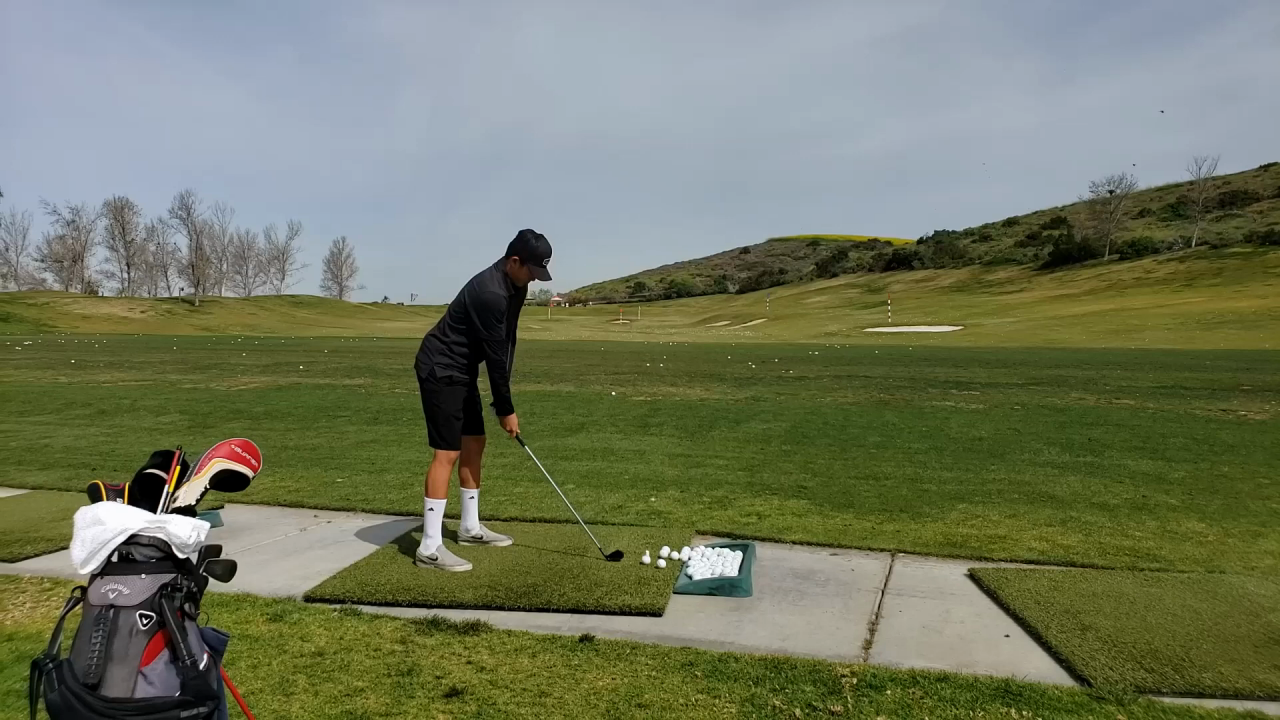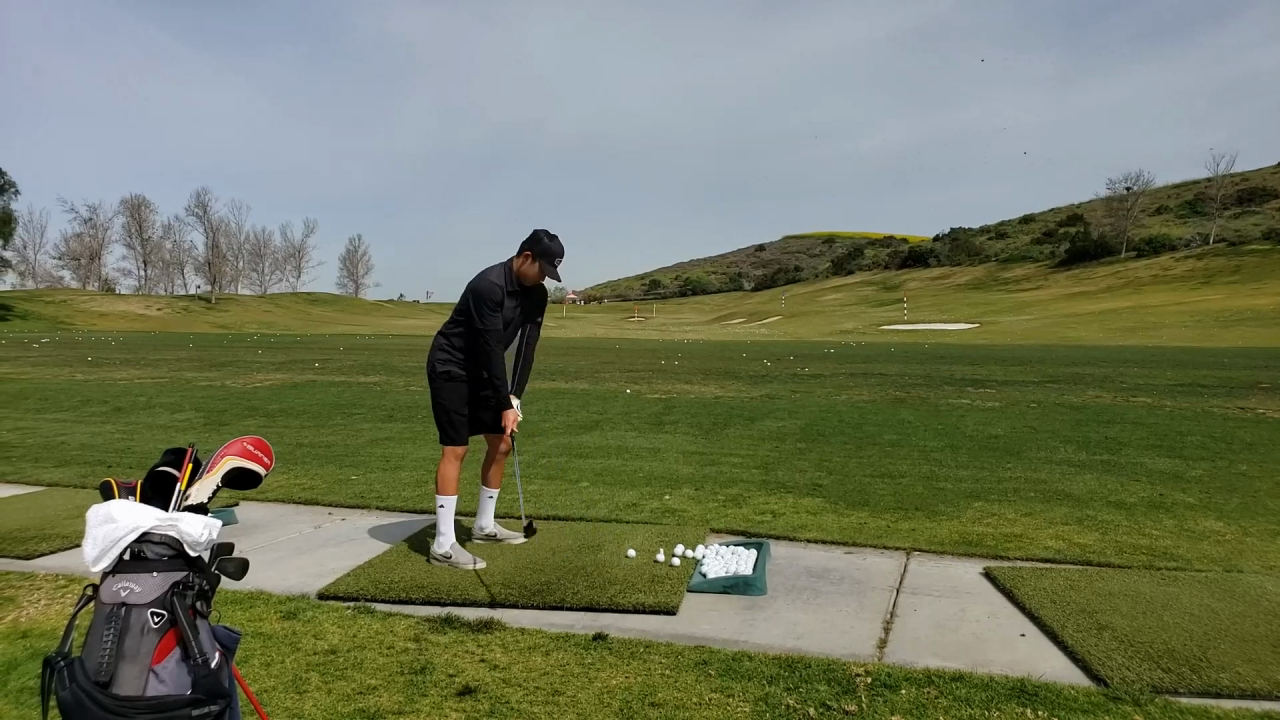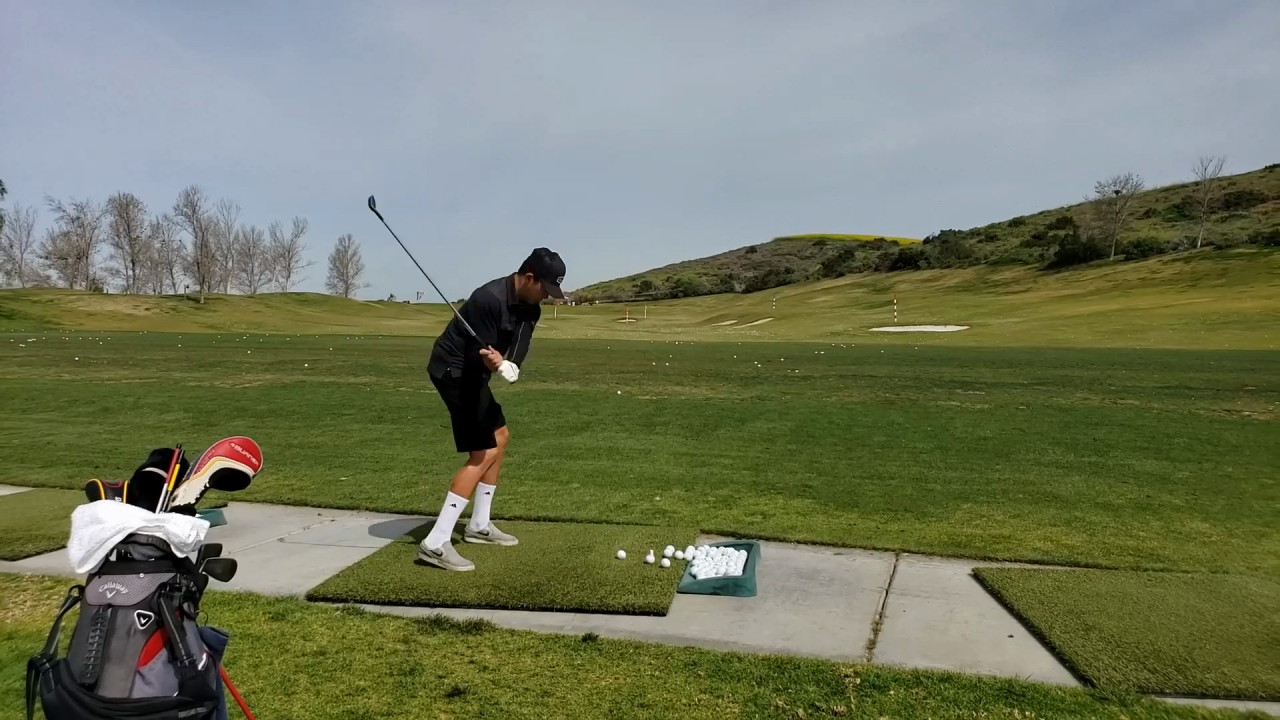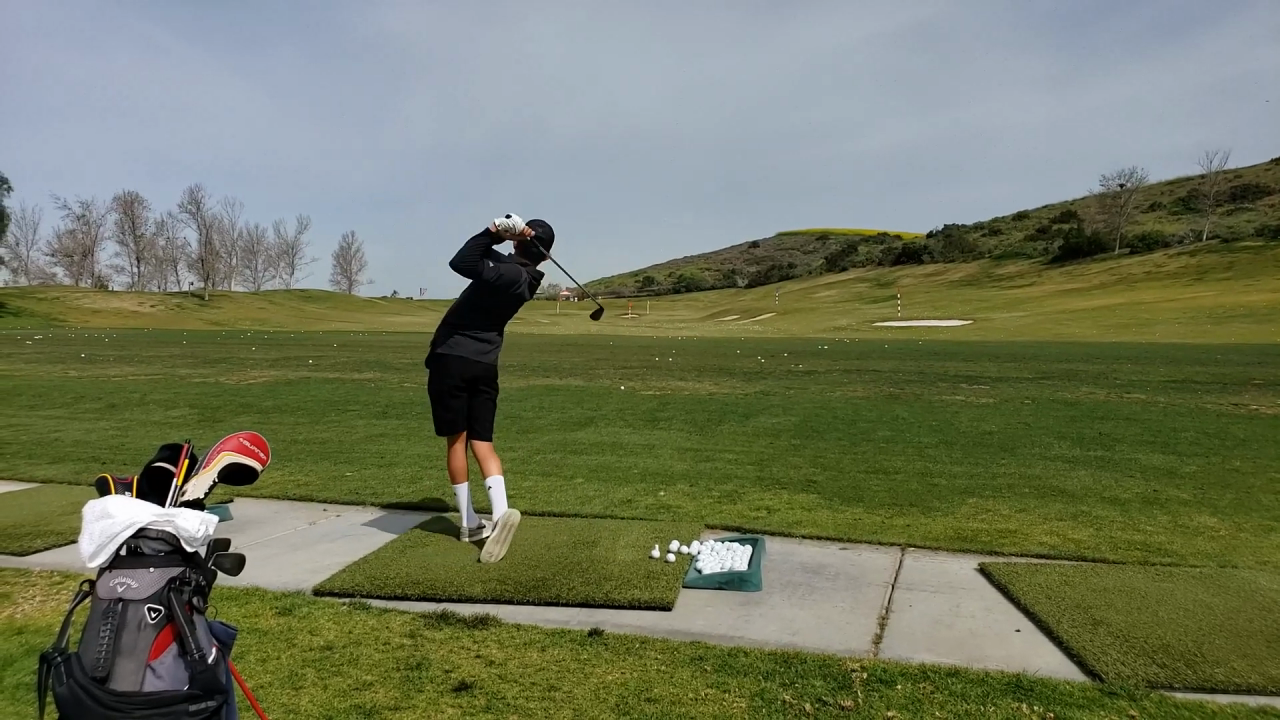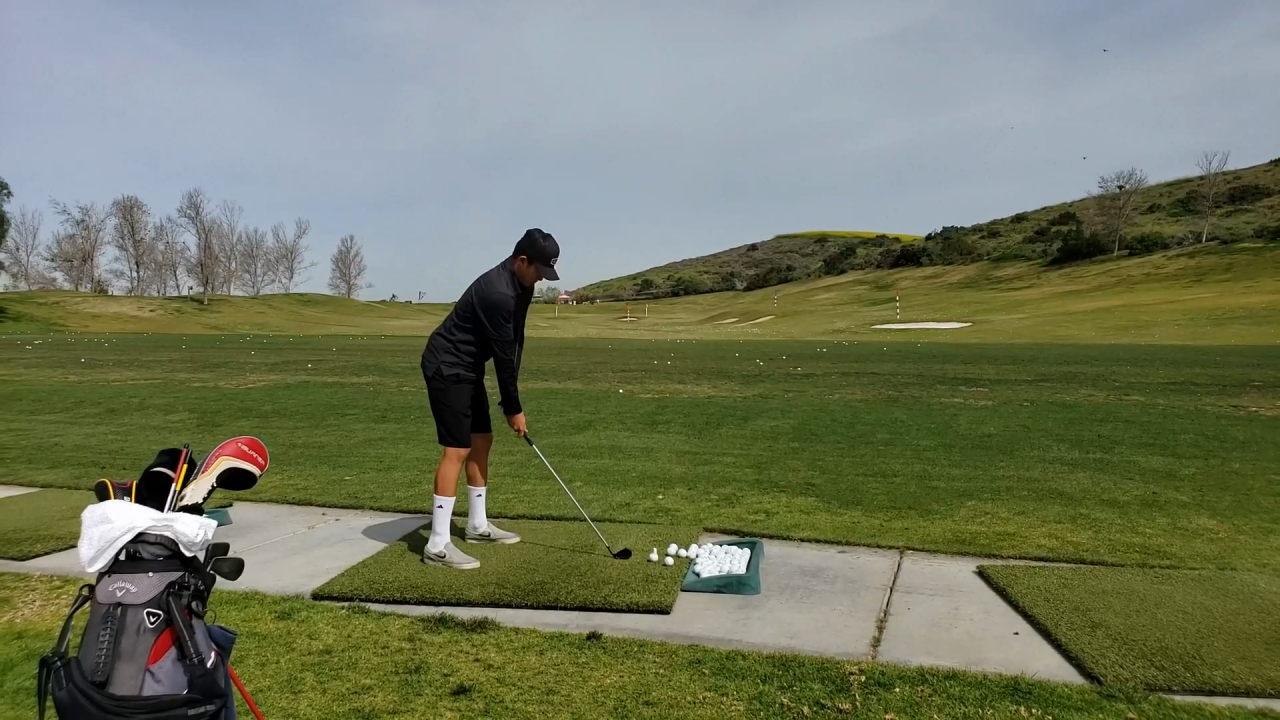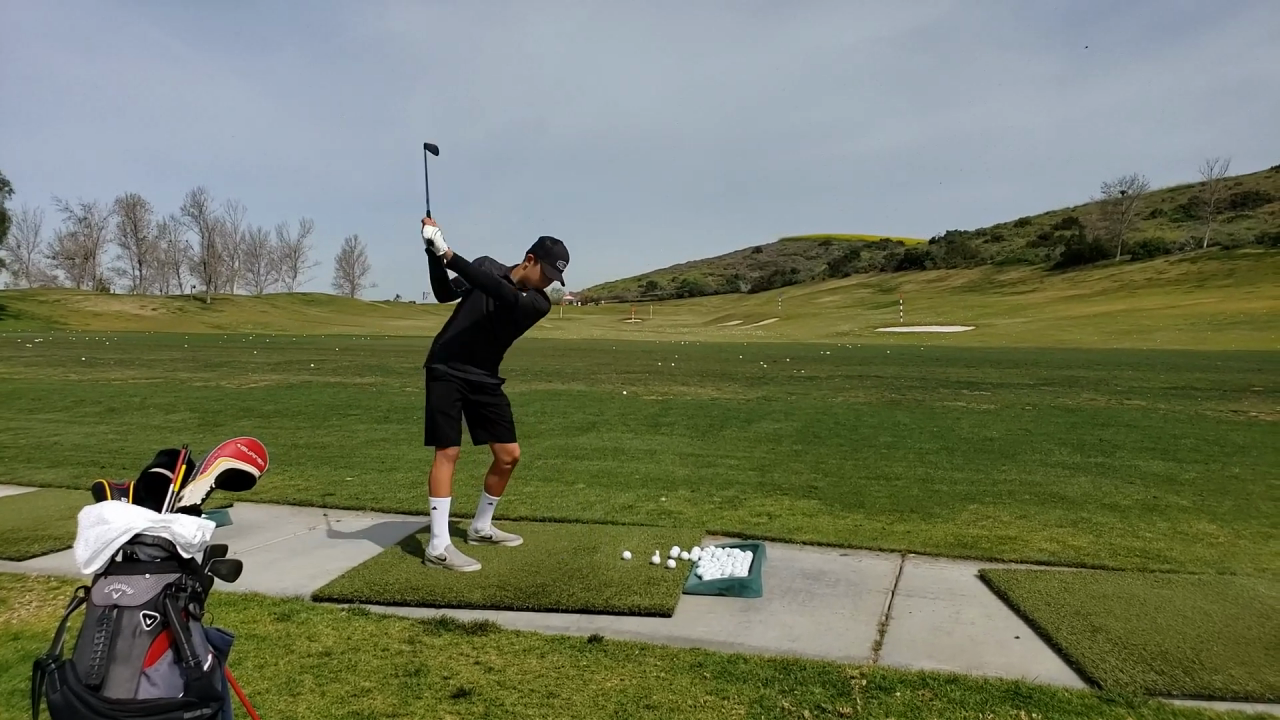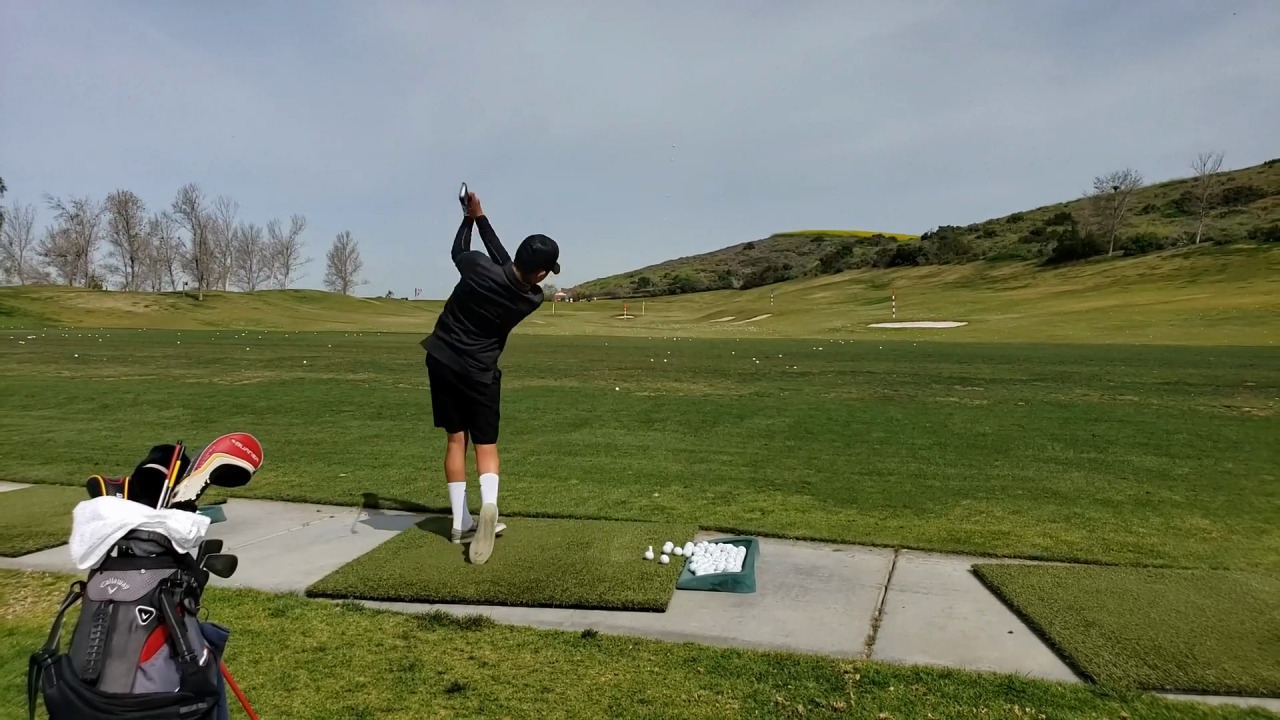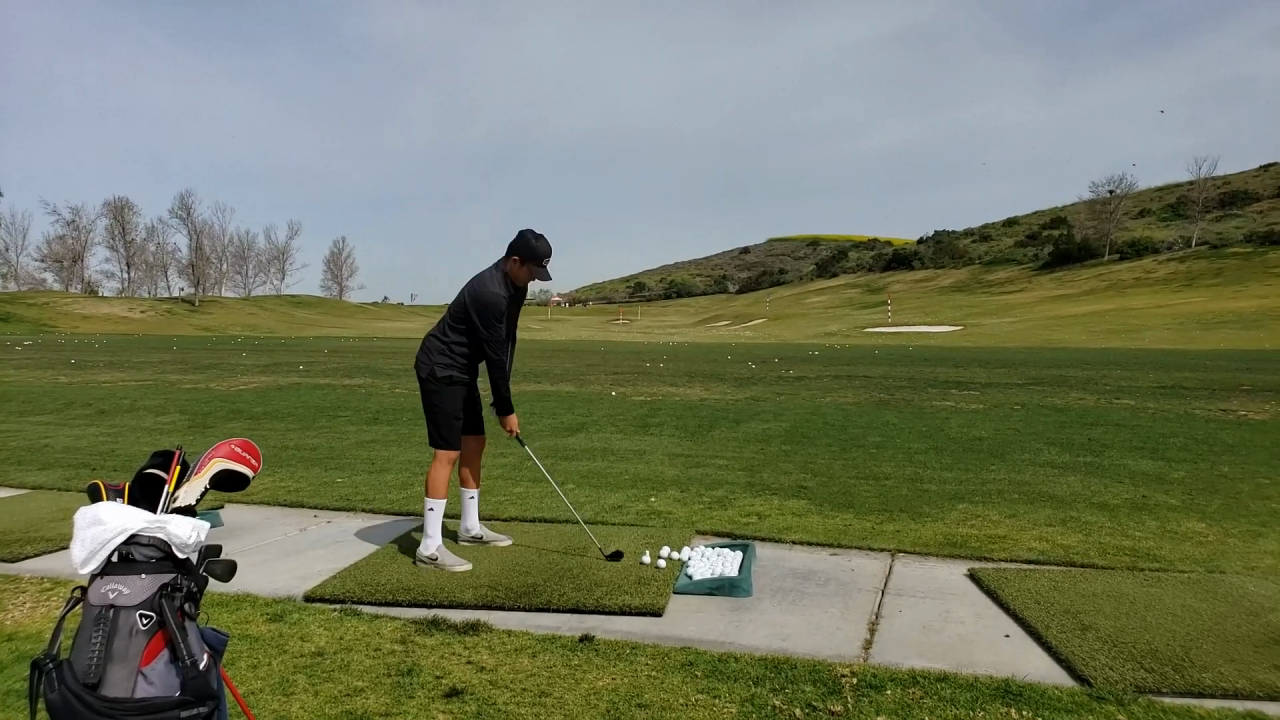
dt=0.7s
person 1, frame 1
left shoulder: (516, 287)
right shoulder: (490, 293)
left elbow: (508, 343)
right elbow: (495, 354)
left wrist: (502, 401)
right wrist: (506, 409)
left hip: (462, 370)
right hip: (440, 370)
left knee: (474, 444)
right knee: (447, 453)
left ankle: (470, 528)
right ankle: (430, 547)
person 1, frame 2
left shoulder: (537, 294)
right shoulder: (489, 284)
left elbow: (526, 348)
right elbow: (491, 346)
left wrist: (514, 398)
right wrist: (506, 405)
left hip: (482, 371)
right hip: (450, 367)
left knee: (502, 443)
right knee: (455, 449)
left ankle: (484, 525)
right ankle: (443, 545)
person 1, frame 3
left shoulder: (531, 309)
right shoulder: (491, 300)
left elbow: (518, 352)
right elbow: (475, 352)
left wrist: (506, 365)
right wrist: (499, 364)
left hip: (467, 374)
right hip: (455, 373)
left knee: (499, 437)
right knee: (482, 455)
left ankle: (479, 523)
right ankle: (435, 544)
person 1, frame 4
left shoulder: (509, 275)
right shoulder: (528, 278)
left elbow: (460, 262)
right elbow: (478, 254)
left wrist: (498, 231)
right wrist: (500, 231)
left hip: (451, 359)
right hip: (484, 366)
left knee: (456, 441)
right knee: (482, 442)
left ankle: (469, 523)
right ankle: (501, 511)
person 1, frame 5
left shoulder: (521, 286)
right shoulder: (497, 293)
left elbow: (515, 343)
right elbow: (503, 354)
left wrist: (511, 402)
right wrist: (513, 408)
left hip: (468, 368)
right hip: (447, 367)
left knee: (481, 442)
right knee: (457, 450)
left ankle: (477, 525)
right ankle: (438, 544)
person 1, frame 6
left shoulder: (537, 303)
right shoulder: (485, 267)
left elbow: (495, 290)
right elbow: (444, 294)
left wrist: (447, 253)
right wrist: (434, 250)
left hip: (483, 378)
right hip: (446, 368)
left knee: (509, 455)
right knee: (448, 451)
left ankle: (481, 527)
right ankle: (438, 546)
person 1, frame 7
left shoulder: (480, 272)
right shoulder: (533, 299)
left elbow: (459, 249)
left wrist: (472, 215)
right wrist: (482, 219)
left hip: (442, 359)
right hip: (479, 373)
left knee: (456, 439)
right knee: (485, 445)
left ankle: (461, 523)
right ankle: (487, 507)
person 1, frame 8
left shoulder: (514, 287)
right shoulder: (492, 292)
left elbow: (504, 348)
right elbow: (494, 355)
right wrist: (506, 409)
left hip: (461, 372)
right hip: (442, 370)
left knee: (474, 444)
right knee: (447, 451)
left ankle: (470, 526)
right ankle: (430, 546)
